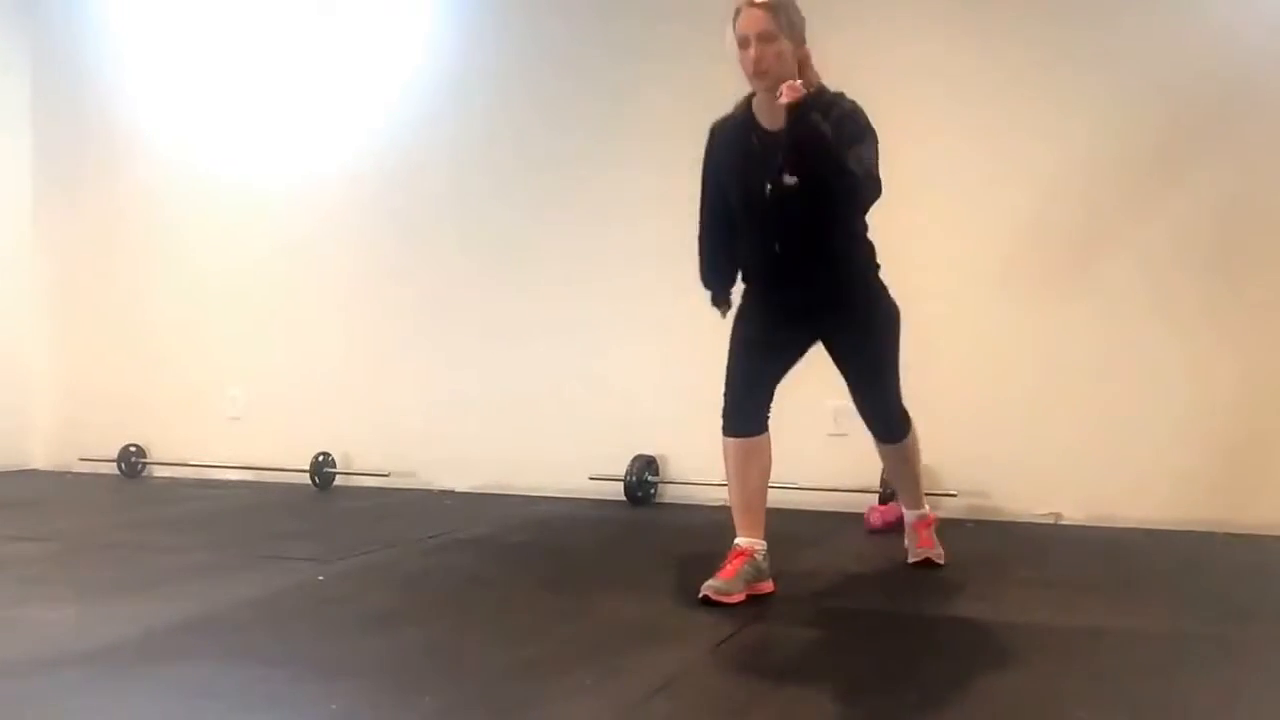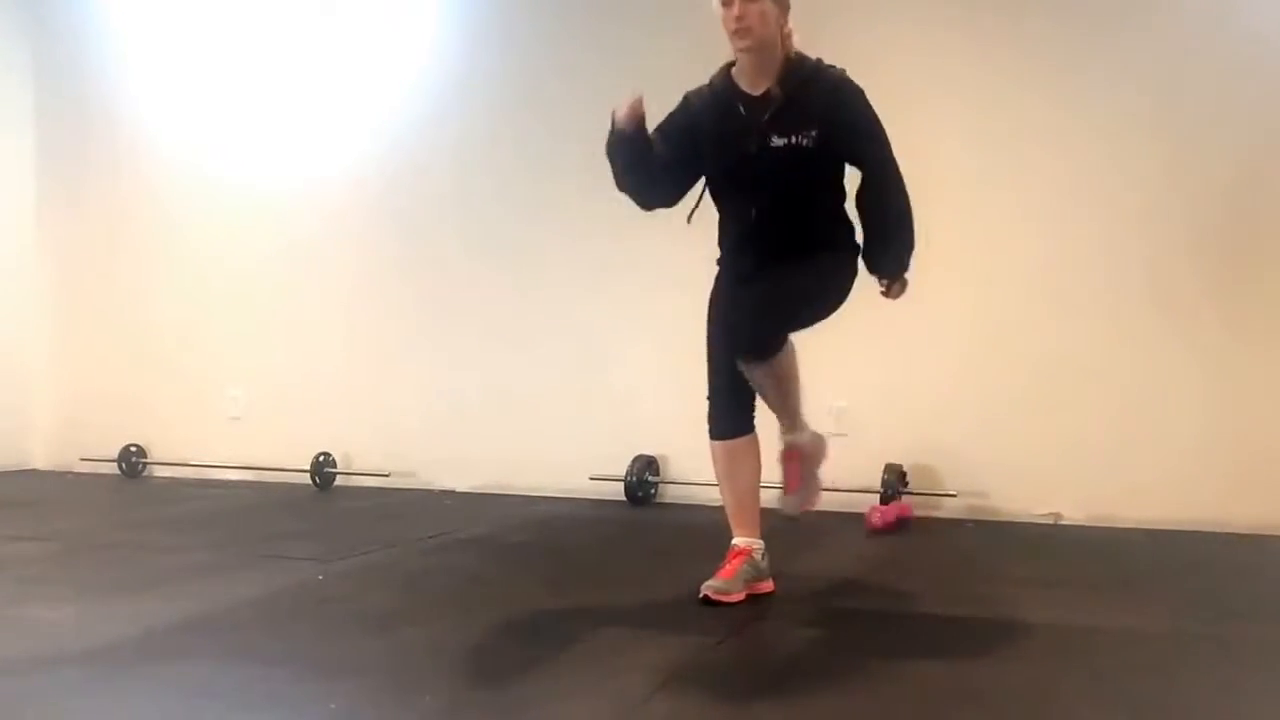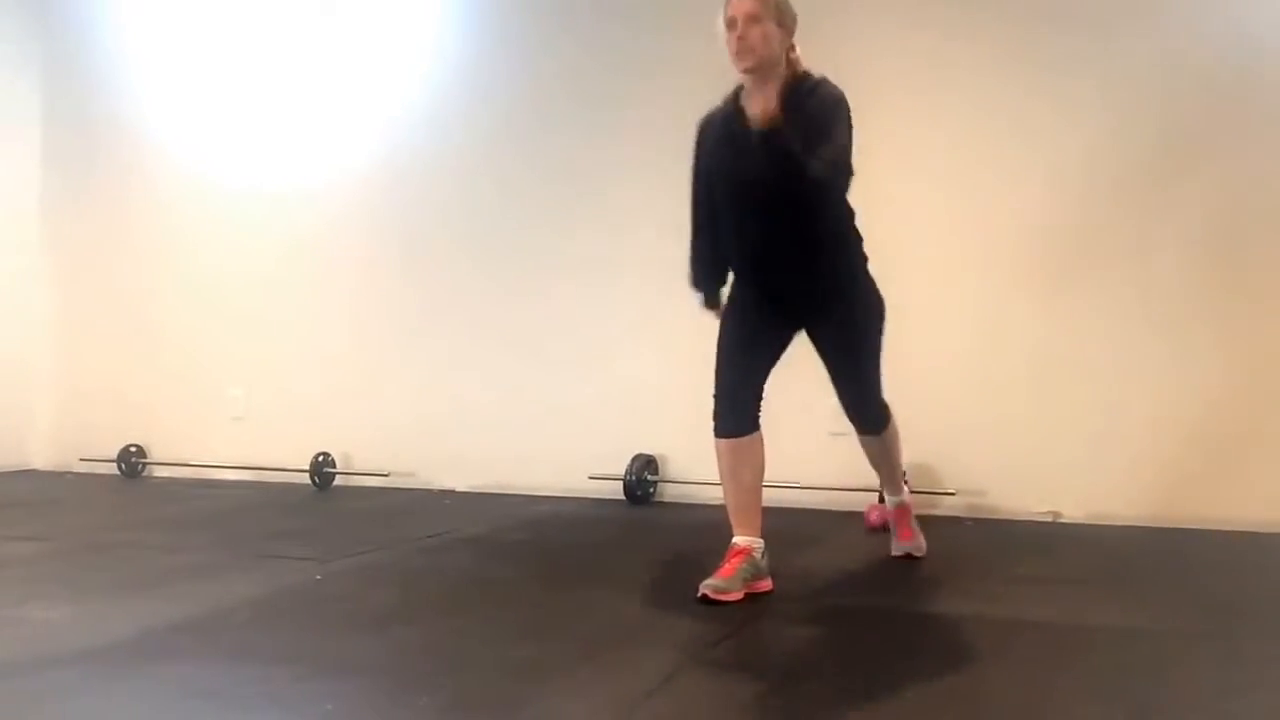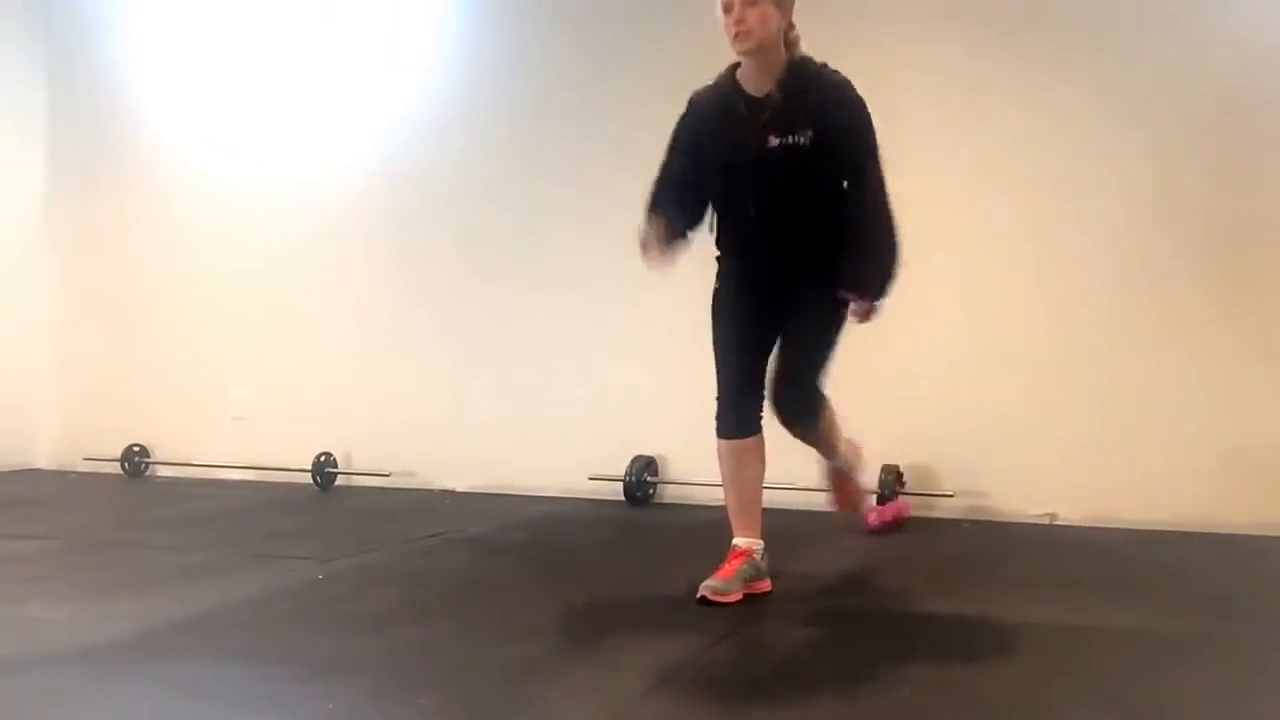
dt=0.4s
person 1, frame 1
left shoulder: (839, 117)
right shoulder: (727, 135)
left elbow: (860, 190)
right elbow: (718, 219)
left wrist: (805, 126)
right wrist: (719, 284)
left hip: (851, 295)
right hip: (772, 299)
left knee: (883, 412)
right knee: (744, 404)
left ankle: (918, 517)
right ankle: (750, 556)
person 1, frame 2
left shoulder: (828, 92)
right shoulder: (704, 107)
left elbow: (880, 175)
right elbow: (656, 186)
left wrist: (891, 259)
right wrist: (628, 136)
left hip: (819, 260)
right hip: (743, 265)
left knee: (754, 327)
right knee: (726, 402)
left ankle: (799, 438)
right ankle: (748, 554)
person 1, frame 3
left shoulder: (821, 103)
right shoulder: (717, 127)
left elbow: (824, 181)
right elbow: (708, 214)
left wrist: (774, 131)
right wrist: (709, 285)
left hip: (835, 284)
right hip: (758, 289)
left knee: (864, 406)
right knee: (733, 400)
left ankle: (899, 506)
right ankle: (748, 554)
person 1, frame 4
left shoulder: (828, 95)
right shoulder: (709, 108)
left elbow: (866, 191)
right elbow: (681, 192)
left wrist: (871, 277)
right wrist: (661, 228)
left hip: (820, 271)
right hip: (744, 272)
left knee: (791, 393)
right knee: (735, 403)
left ankle: (839, 456)
right ankle: (748, 555)
